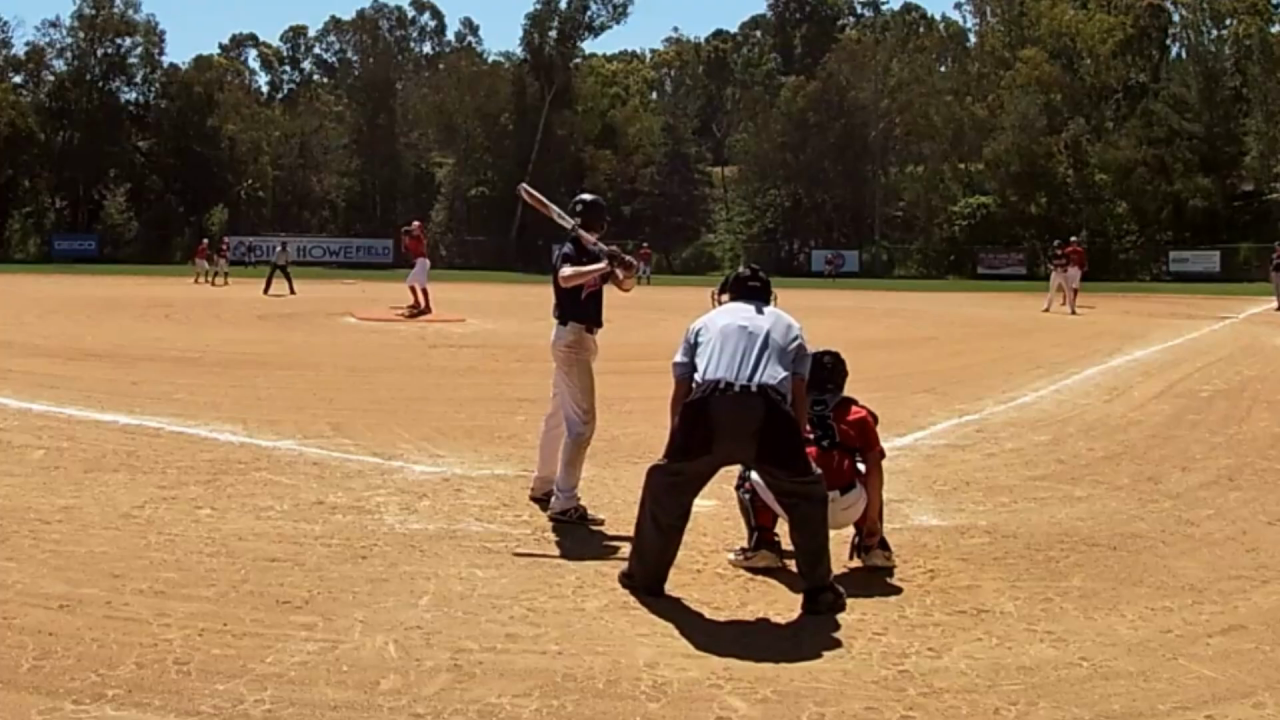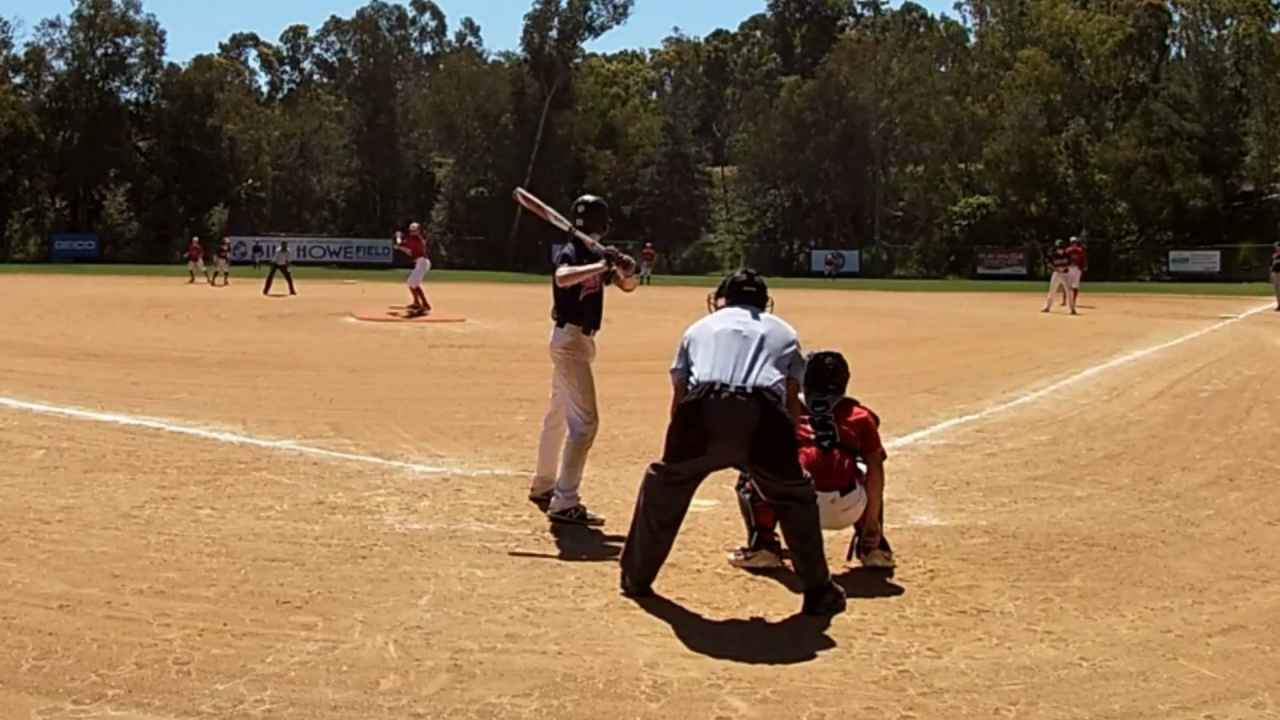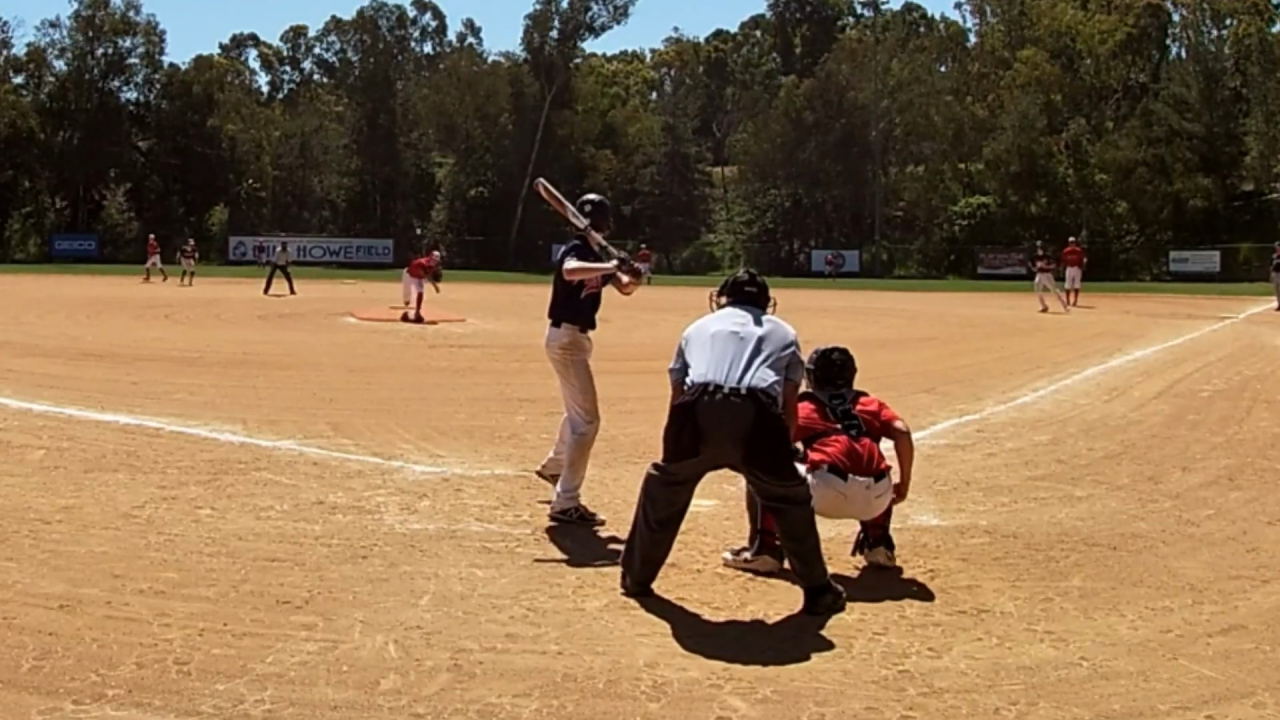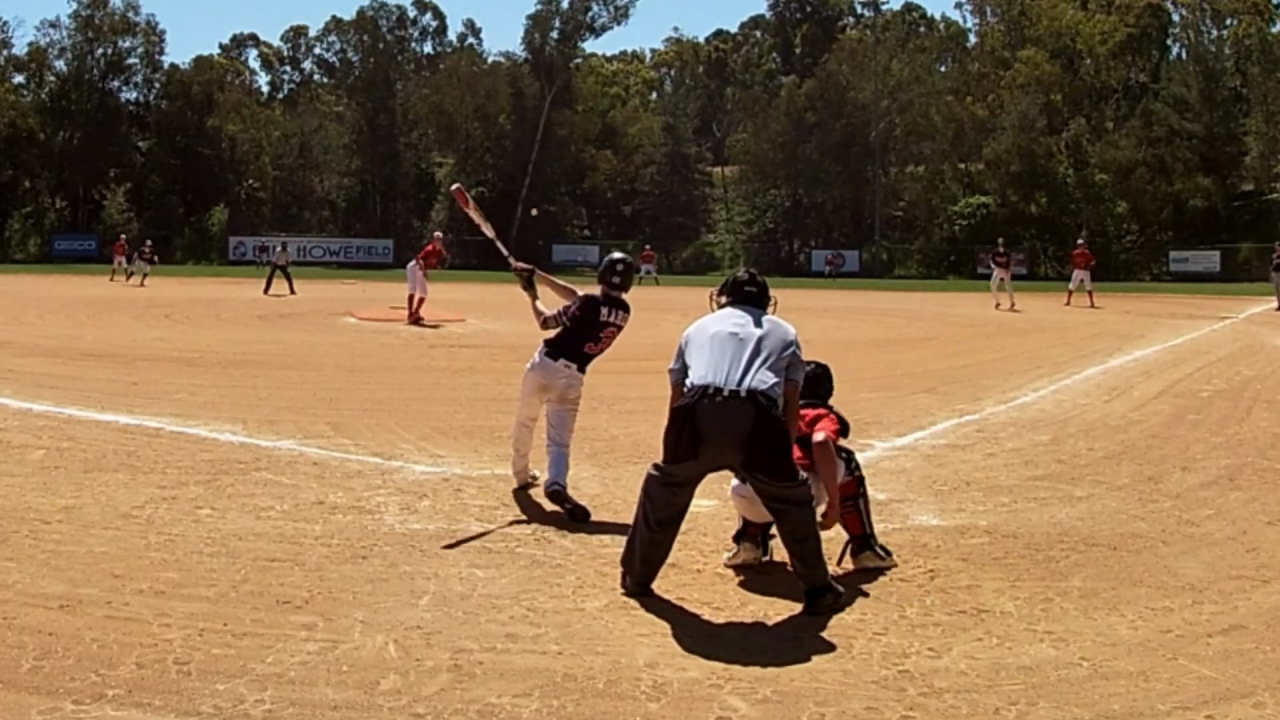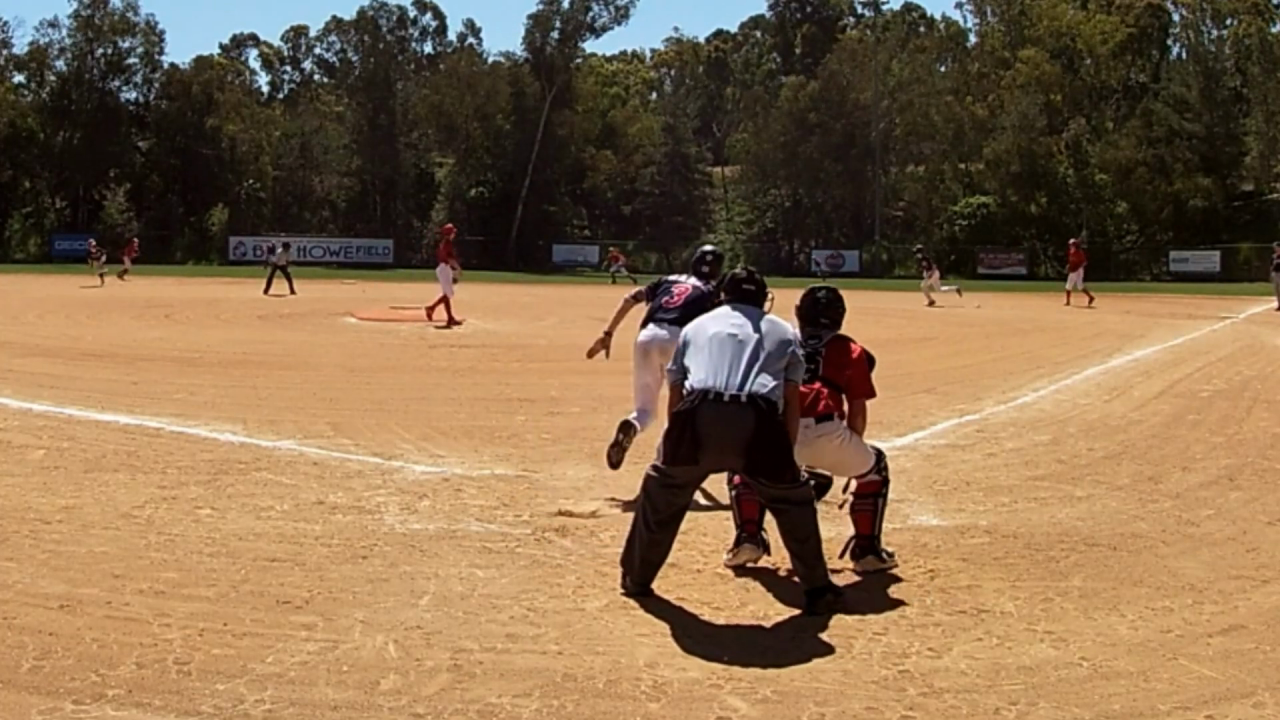
dt=0.7s
person 1, frame 1
left shoulder: (706, 321)
right shoulder: (789, 326)
left elbow: (680, 394)
right elbow: (799, 397)
left wrist: (679, 446)
right wrist: (793, 449)
left hip: (708, 411)
right hip: (769, 415)
left knee: (667, 483)
right knee: (806, 493)
left ankle: (645, 575)
right ankle: (820, 591)
person 1, frame 2
left shoulder: (700, 327)
right shoulder: (783, 331)
left elbow: (679, 397)
right elbow: (791, 400)
left wrist: (683, 446)
right wrist: (783, 453)
left hip: (704, 412)
right hip: (763, 417)
left knee: (663, 485)
right knee: (796, 496)
left ankle: (636, 577)
right ankle: (819, 590)
person 1, frame 3
left shoulder: (699, 327)
right shoulder: (783, 332)
left elbow: (677, 394)
right elbow: (789, 404)
left wrist: (684, 448)
right wrist: (779, 453)
left hip: (698, 414)
right hip: (757, 419)
left knee: (664, 486)
right knee: (790, 497)
left ankle: (636, 577)
right ankle: (818, 591)
person 1, frame 4
left shoulder: (699, 327)
right shoulder: (784, 332)
left elbow: (677, 395)
right elbow: (791, 402)
left wrist: (682, 448)
right wrist: (781, 453)
left hip: (698, 416)
right hip: (757, 421)
left knee: (664, 488)
right knee: (792, 498)
left ankle: (636, 578)
right ankle: (819, 590)
person 1, frame 5
left shoulder: (696, 326)
right shoulder: (783, 332)
left elbow: (675, 394)
right elbow: (791, 400)
left wrist: (677, 447)
right wrist: (783, 453)
left hip: (699, 419)
right hip: (758, 423)
left knee: (662, 489)
right knee: (793, 499)
left ankle: (637, 578)
right ankle: (818, 590)
person 2, frame 1
left shoulder: (595, 252)
right shoulder: (569, 251)
left elbow: (625, 286)
right elbow: (565, 279)
left wrist: (627, 270)
right wrist: (603, 265)
left hip: (579, 337)
right hip: (572, 338)
left knee: (559, 415)
right knee: (580, 421)
left ankle: (543, 485)
right ankle: (564, 504)
person 2, frame 2
left shoulder: (597, 255)
right shoulder: (571, 251)
left elbow: (627, 285)
right elbow: (562, 278)
left wrist: (626, 270)
right wrist: (601, 266)
left hip: (577, 340)
right hip: (570, 340)
left knee: (559, 416)
right knee: (584, 421)
left ankle: (543, 486)
right ankle: (564, 503)
person 2, frame 3
left shoulder: (595, 255)
right shoulder: (575, 249)
left elbow: (625, 289)
right elbow: (569, 272)
left wrist: (631, 275)
right wrist: (612, 267)
left hip: (574, 338)
right hip: (566, 339)
left knee: (577, 411)
right knee: (585, 420)
left ankle: (553, 466)
right ankle: (565, 504)
person 2, frame 4
left shoulder: (590, 304)
right shoulder: (624, 311)
left elbow: (546, 322)
left wrist: (531, 291)
right wrist: (538, 276)
left hip: (544, 366)
right hip: (571, 378)
left knee: (525, 422)
right knee: (559, 441)
left ankle: (522, 475)
right ankle: (556, 486)
person 2, frame 5
left shoulder: (667, 280)
right shoulder: (710, 293)
left elbow: (630, 299)
left wrist: (607, 333)
left hip: (648, 337)
right hip: (677, 341)
left knee: (646, 411)
left ankle: (631, 426)
person 3, frame 1
right shoulder: (859, 414)
right elbow: (874, 466)
right wrist: (873, 519)
right hip: (847, 509)
left knee: (749, 474)
right knee: (869, 479)
left ankle: (762, 547)
right ankle: (874, 548)
person 3, frame 2
right shoulder: (860, 415)
right elbow: (875, 467)
right wrist: (873, 520)
right hip: (846, 510)
left knee: (749, 475)
right knee: (867, 476)
left ankle: (762, 547)
right ankle: (874, 548)
person 3, frame 3
left shoulder: (800, 408)
right shoulder: (871, 404)
right elbow: (902, 432)
right wrist: (904, 482)
right hip: (873, 498)
left ankle: (763, 550)
right ankle: (879, 545)
person 3, frame 4
right shoulder: (825, 416)
right elbow: (821, 443)
right wrist: (834, 501)
left hip: (746, 499)
right knee: (844, 462)
left ankle: (748, 541)
right ankle: (865, 550)
person 3, frame 5
right shoulder: (852, 351)
right elbow: (857, 411)
right wrist: (850, 452)
right hip: (825, 433)
right knee: (874, 467)
left ankle: (748, 540)
right ankle: (867, 551)
